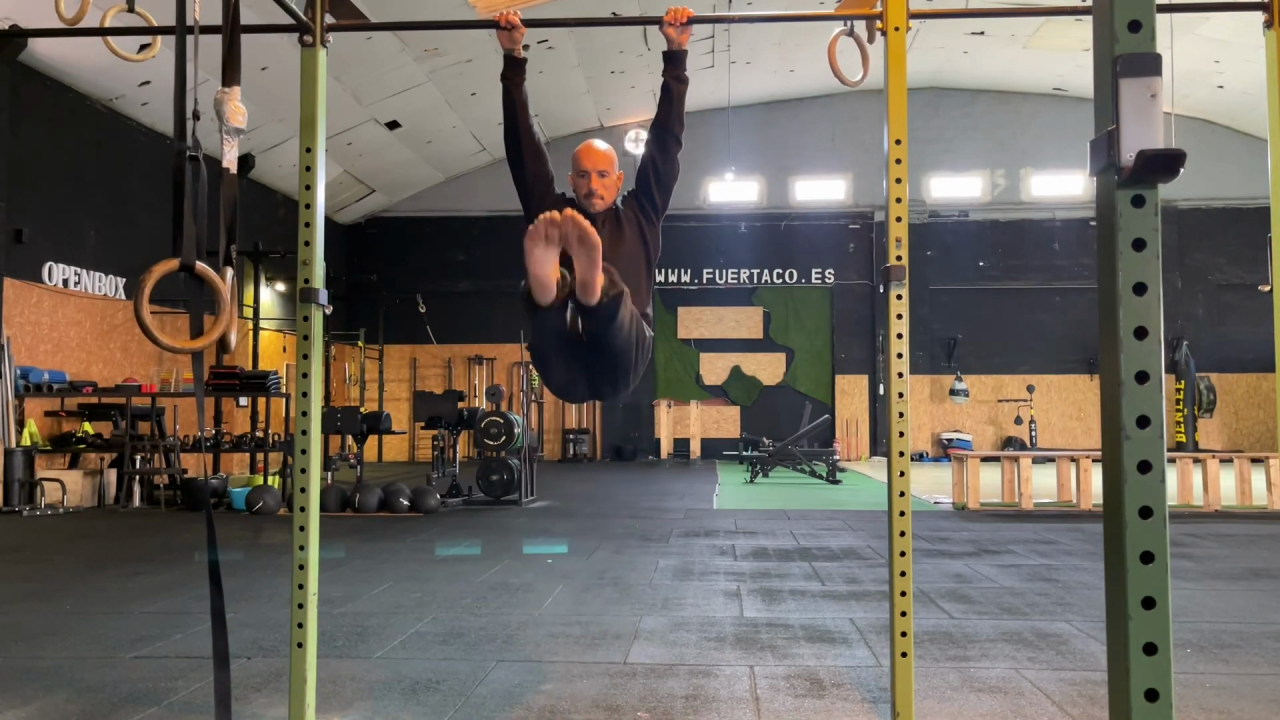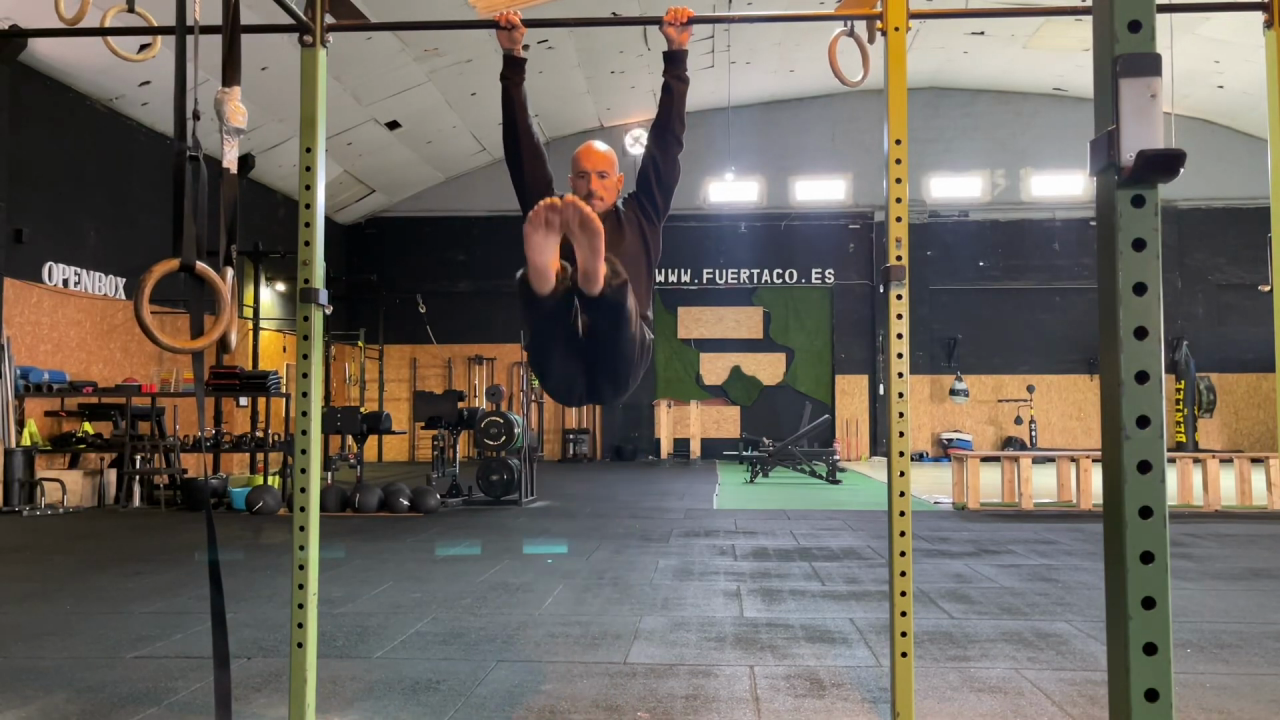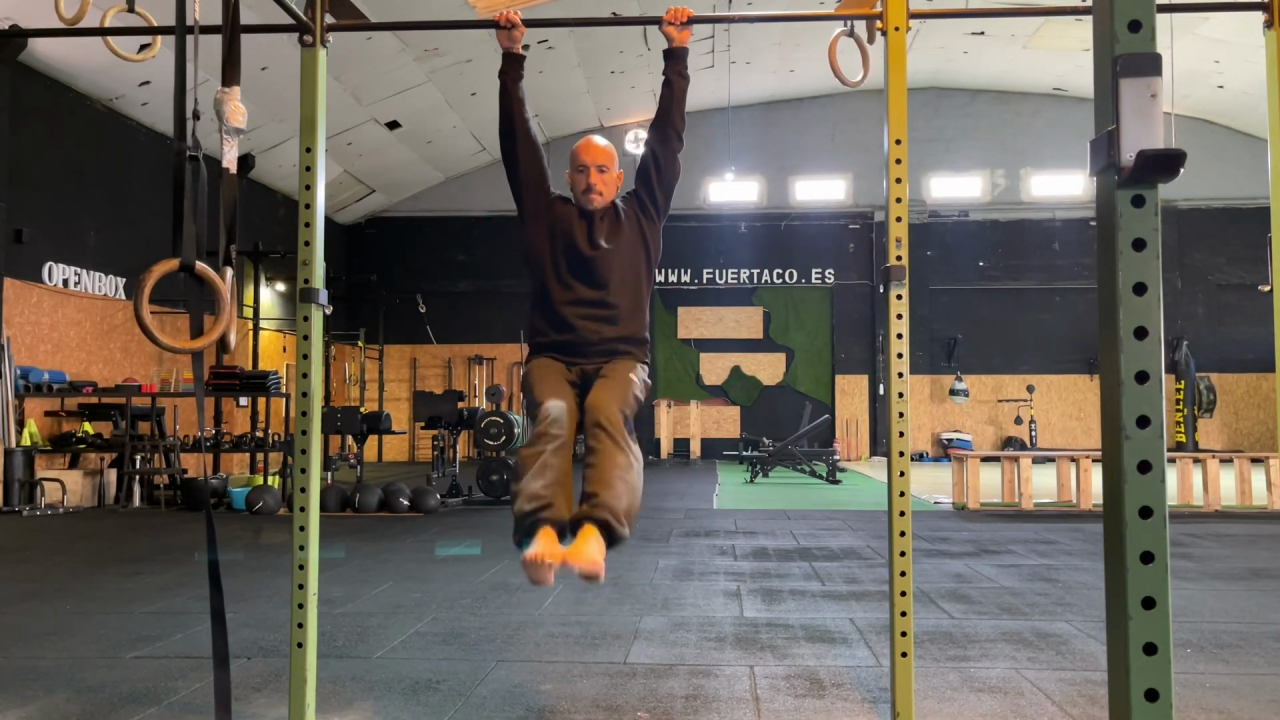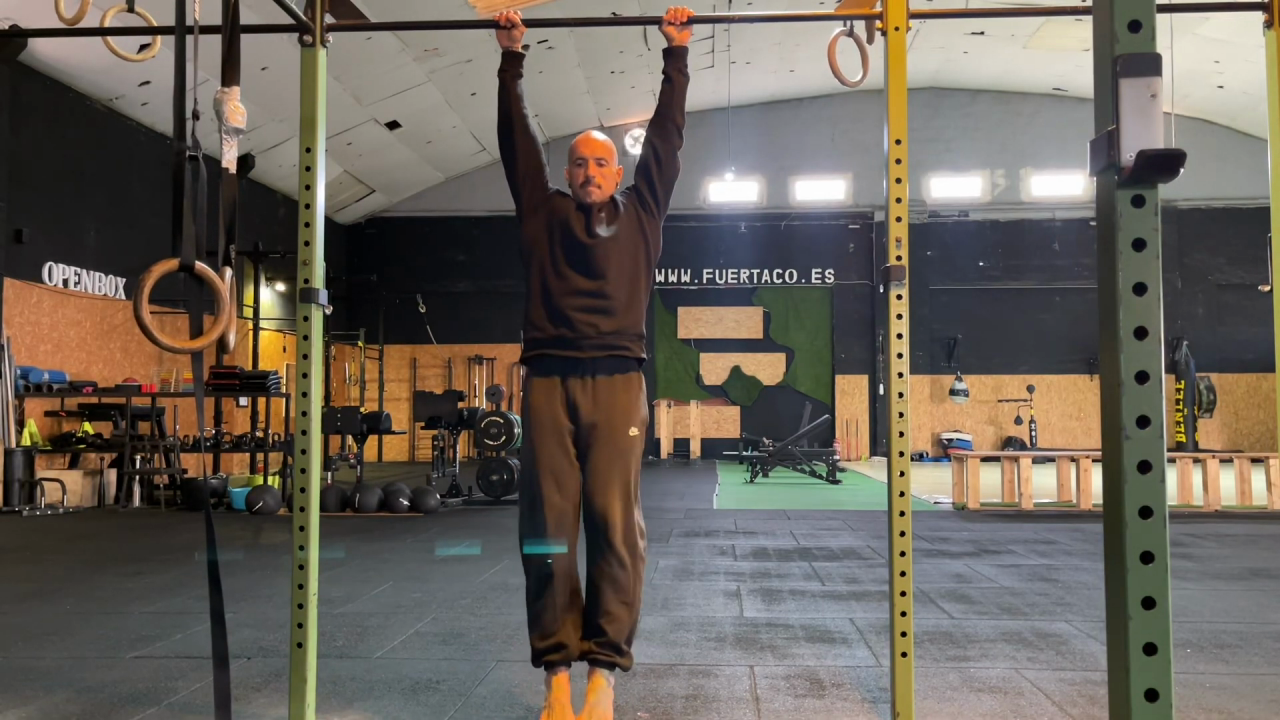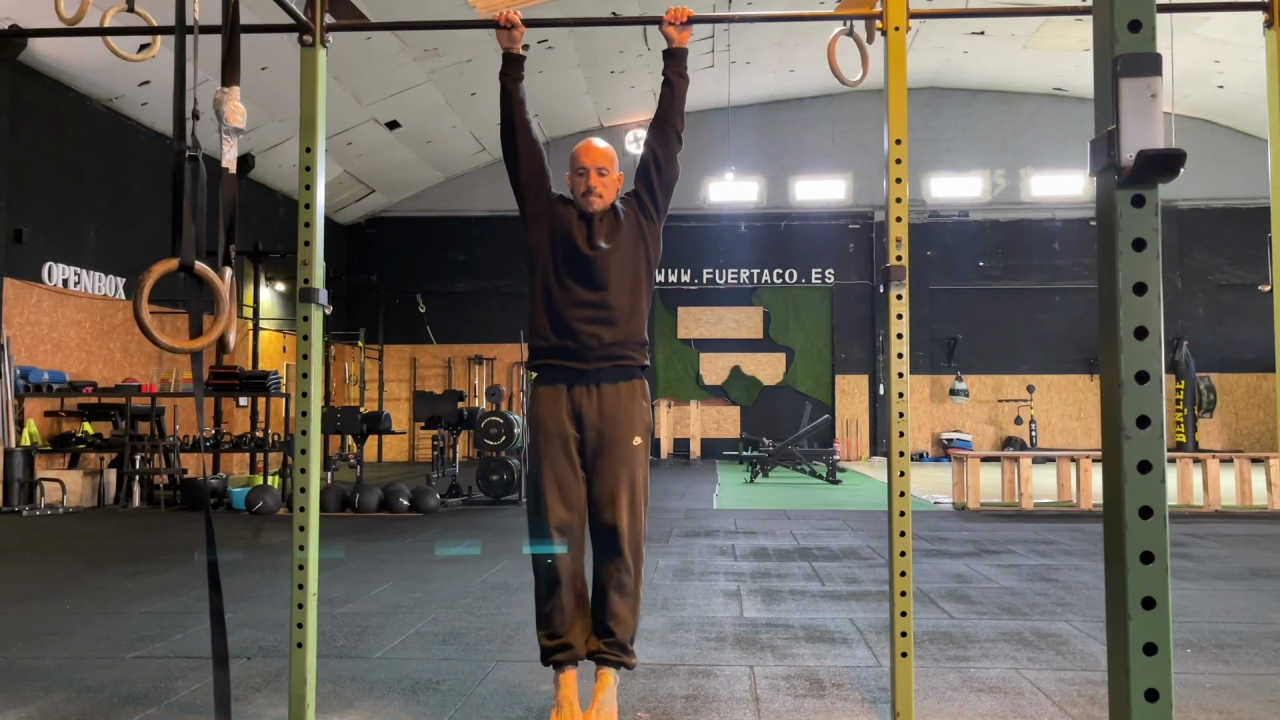
dt=0.3s
person 1, frame 1
left shoulder: (639, 214)
right shoulder: (552, 215)
left elbow: (666, 140)
right elbow: (521, 144)
left wrist: (676, 55)
right wrist: (513, 58)
left hip: (619, 358)
right hip: (562, 364)
left knee: (610, 301)
right knee: (549, 305)
left ankle: (593, 285)
right ankle: (547, 285)
person 1, frame 2
left shoulder: (640, 215)
right shoulder: (547, 206)
left elbow: (667, 141)
right elbow: (520, 144)
left wrist: (676, 54)
right wrist: (512, 58)
left hip: (618, 360)
right hip: (561, 366)
left knee: (615, 300)
right knee: (550, 306)
left ankle: (594, 274)
right ankle: (544, 273)
person 1, frame 3
left shoulder: (640, 214)
right shoulder: (546, 211)
left elbow: (666, 138)
right elbow: (516, 140)
left wrist: (677, 60)
right wrist: (511, 59)
left hip: (619, 357)
right hip: (553, 357)
left knee: (609, 425)
right knee: (550, 423)
left ankle: (592, 536)
right ankle: (544, 537)
person 1, frame 4
left shoulder: (640, 211)
right shoulder: (544, 211)
left elbow: (666, 136)
right elbow: (515, 137)
right wrist: (511, 57)
left hip: (618, 381)
right hip: (549, 380)
left knee: (616, 521)
right knee: (548, 524)
person 1, frame 5
left shoulder: (640, 216)
right shoulder: (546, 216)
left elbow: (665, 139)
right elbow: (518, 141)
right wrist: (511, 58)
left hip: (621, 389)
right hip: (556, 389)
left knee: (619, 534)
right knee: (557, 534)
